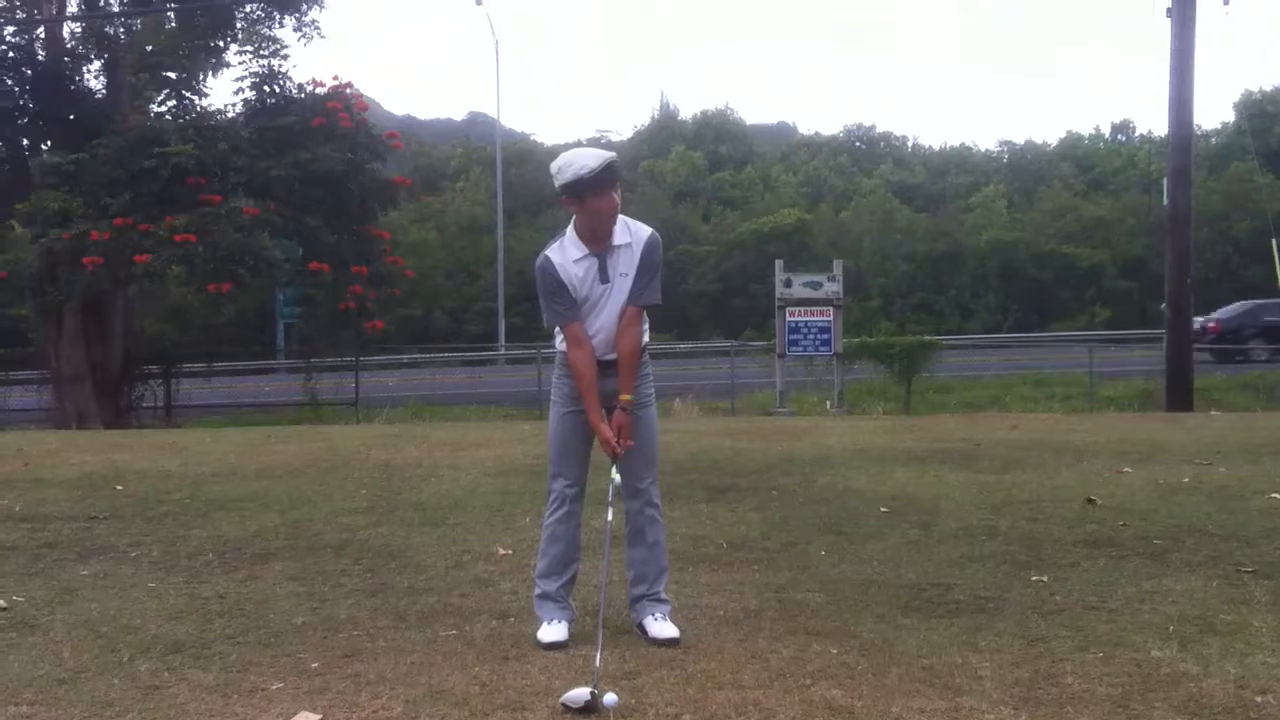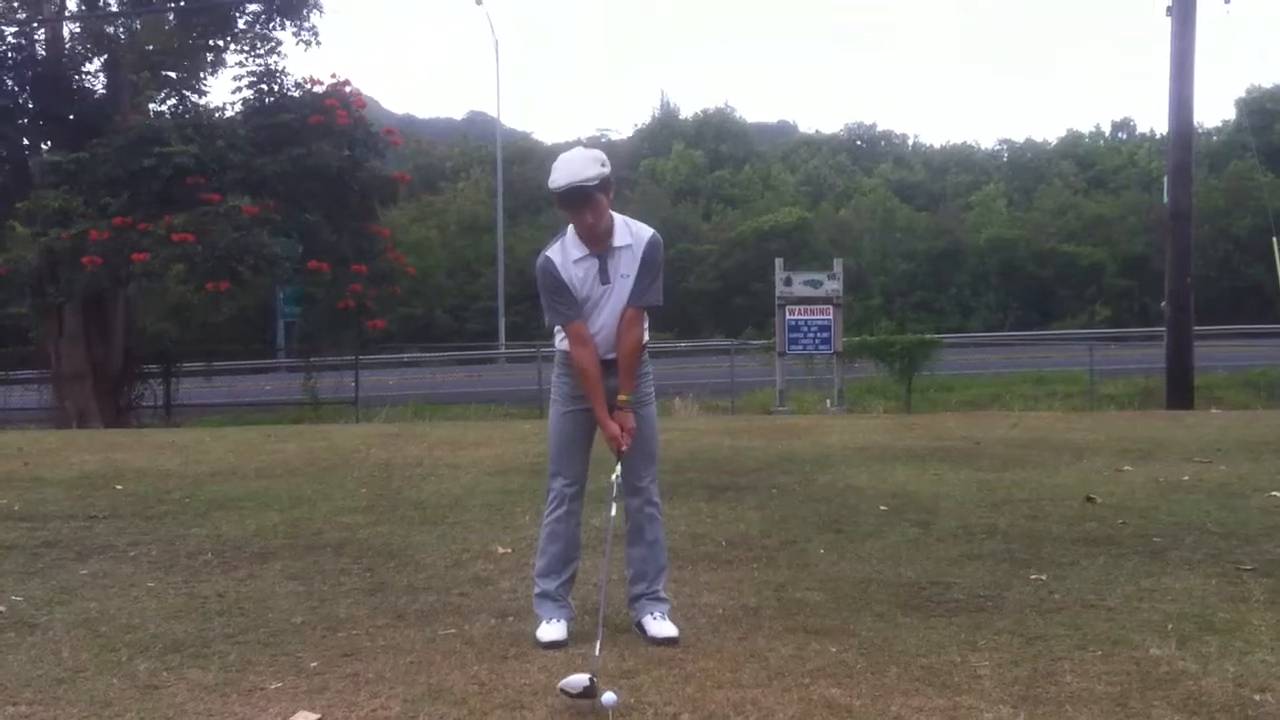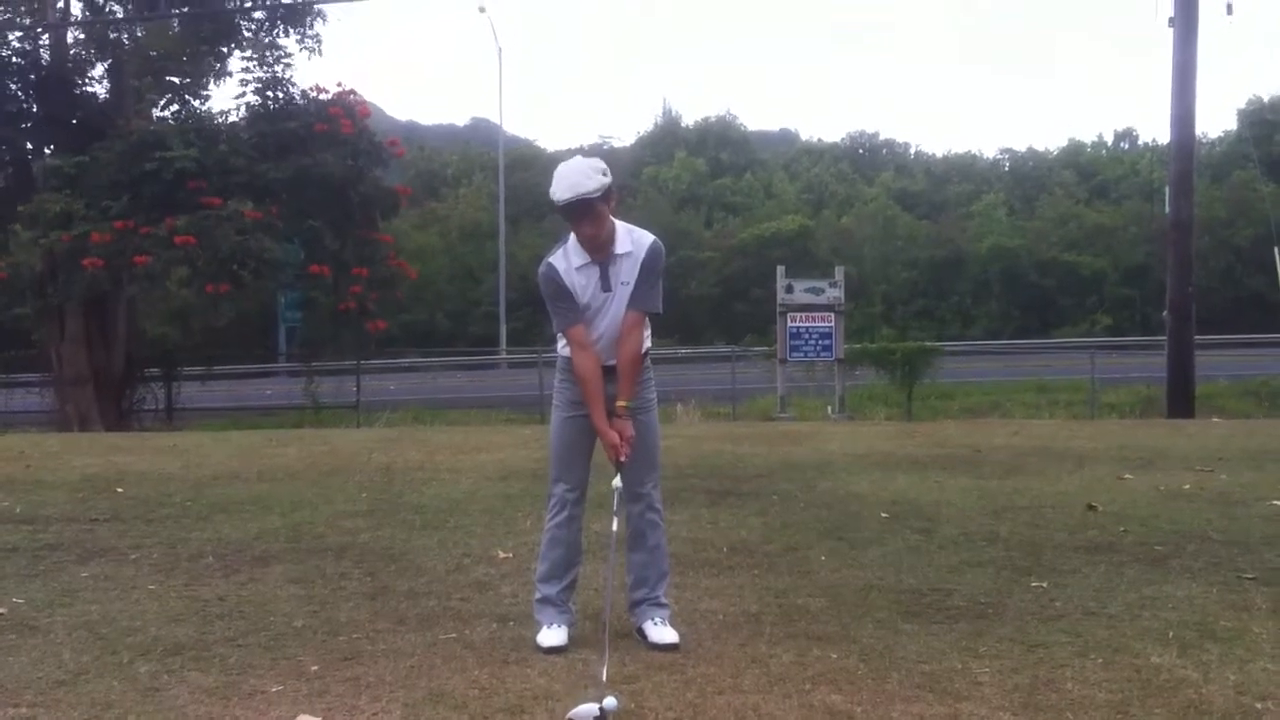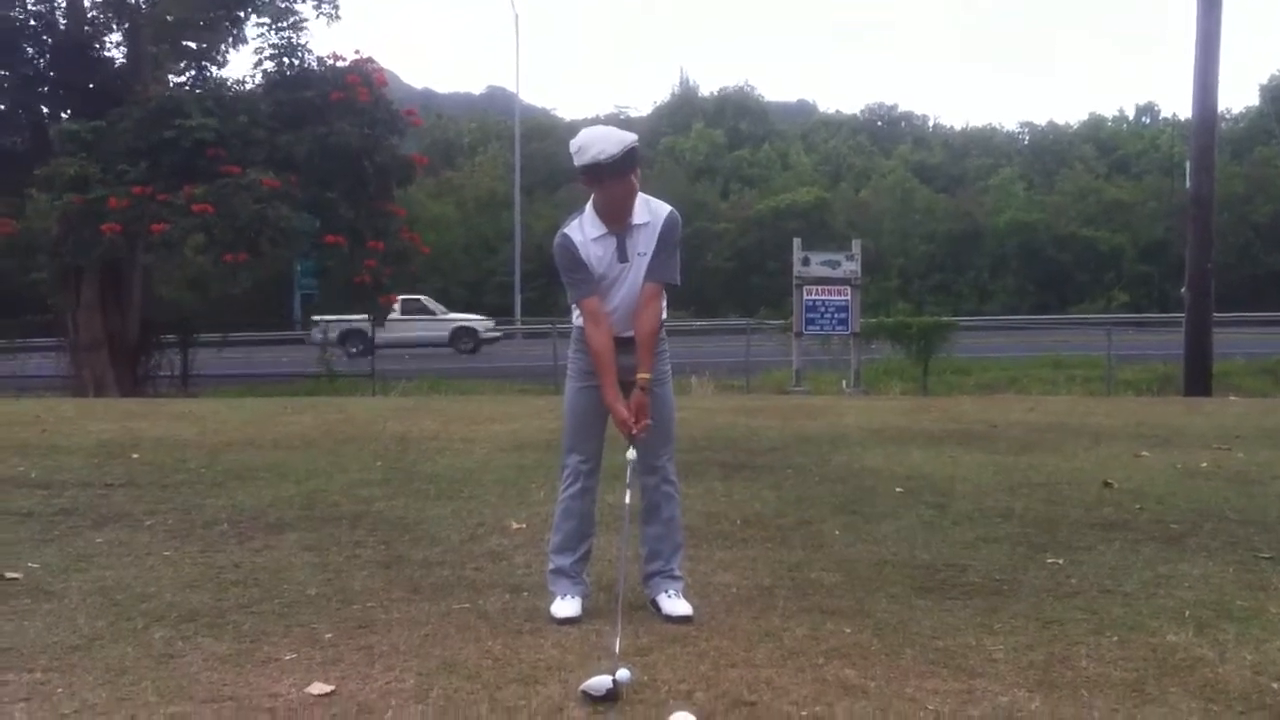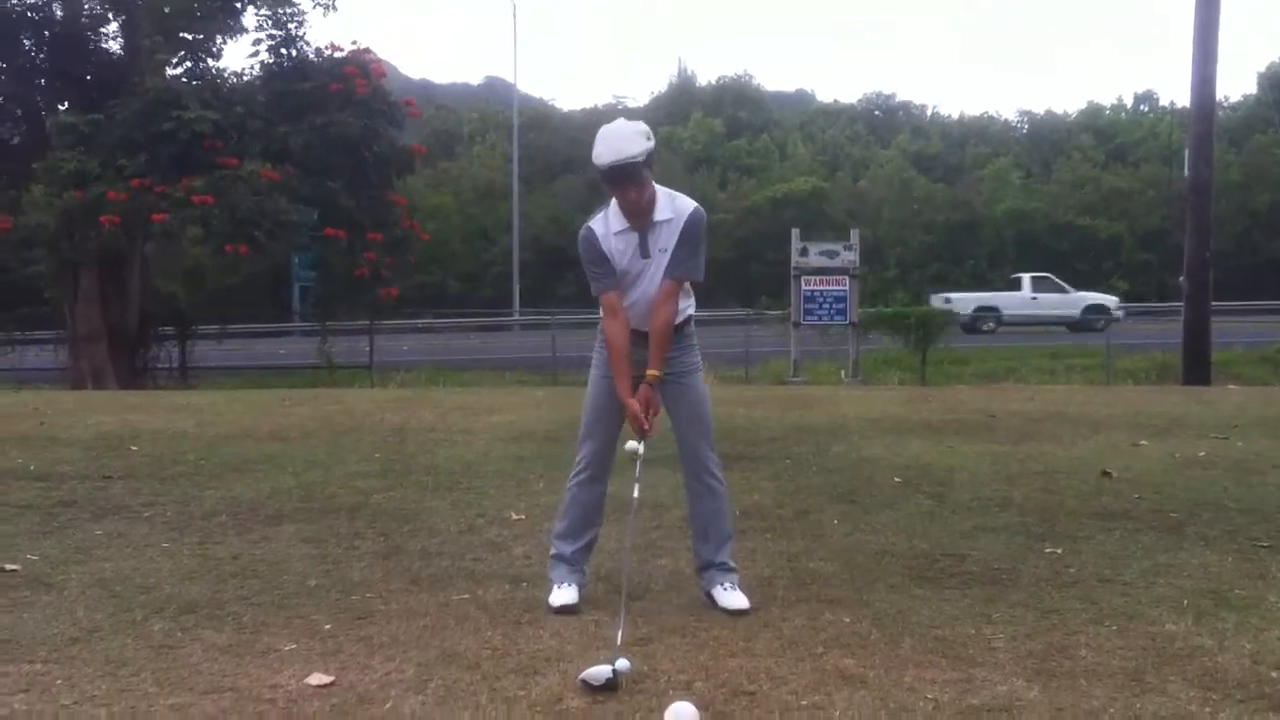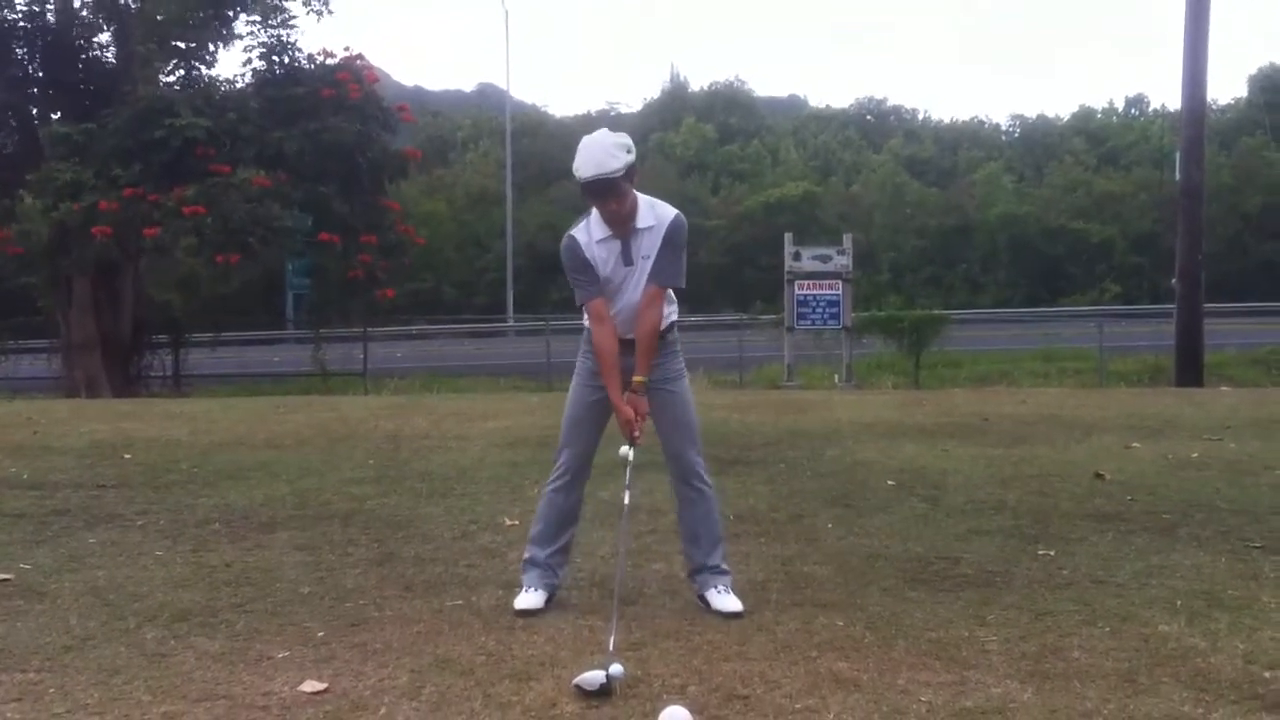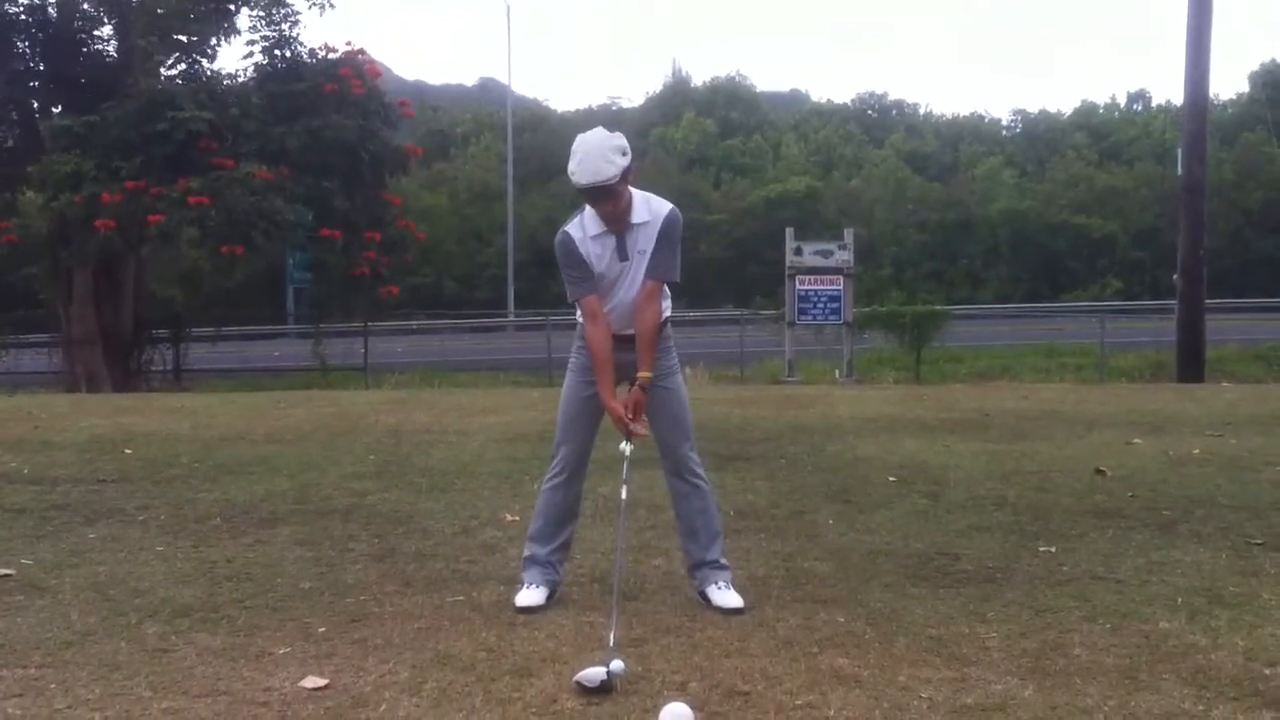
dt=0.7s
person 1, frame 1
left shoulder: (645, 242)
right shoulder: (552, 263)
left elbow: (630, 326)
right elbow: (577, 345)
left wrist: (624, 405)
right wrist: (597, 419)
left hip: (632, 372)
right hip: (574, 376)
left knee: (643, 491)
right knee: (565, 491)
left ankle: (650, 605)
right ankle: (554, 608)
person 1, frame 2
left shoulder: (646, 243)
right shoulder: (552, 262)
left elbow: (631, 329)
right elbow: (581, 344)
left wrist: (625, 405)
right wrist: (603, 417)
left hip: (631, 371)
right hip: (574, 375)
left knee: (642, 490)
right knee: (564, 489)
left ankle: (649, 604)
right ankle: (552, 606)
person 1, frame 3
left shoulder: (647, 250)
right shoulder: (555, 269)
left elbow: (631, 335)
right elbow: (582, 349)
left wrist: (623, 412)
right wrist: (602, 423)
left hip: (634, 377)
right hip: (576, 380)
left knee: (644, 495)
right knee: (566, 495)
left ankle: (650, 609)
right ankle: (554, 611)
person 1, frame 4
left shoulder: (664, 221)
right shoulder: (570, 240)
left elbow: (650, 306)
right elbow: (596, 321)
left wrist: (642, 384)
right wrist: (613, 399)
left hip: (648, 349)
right hip: (591, 352)
left knee: (659, 468)
right knee: (579, 467)
left ankle: (664, 582)
right ankle: (567, 582)
person 1, frame 5
left shoulder: (688, 217)
right shoulder: (594, 234)
left elbow: (667, 302)
right elbow: (613, 315)
left wrist: (653, 380)
right wrist: (625, 393)
left hip: (676, 343)
right hip: (617, 344)
left knee: (701, 460)
right knee: (591, 459)
left ankle: (718, 573)
right ankle: (566, 571)
person 1, frame 6
left shoulder: (670, 223)
right shoulder: (576, 242)
left elbow: (651, 308)
right elbow: (601, 321)
left wrist: (640, 387)
right wrist: (617, 398)
left hip: (659, 350)
right hip: (599, 352)
left knee: (689, 464)
right knee: (569, 465)
left ankle: (711, 577)
right ankle: (540, 574)
person 1, frame 7
left shoulder: (664, 218)
right shoulder: (571, 238)
left elbow: (648, 303)
right elbow: (594, 318)
left wrist: (642, 382)
right wrist: (608, 395)
left hip: (653, 343)
right hip: (594, 347)
left knee: (683, 459)
right knee: (566, 461)
left ankle: (711, 572)
right ankle: (539, 571)
